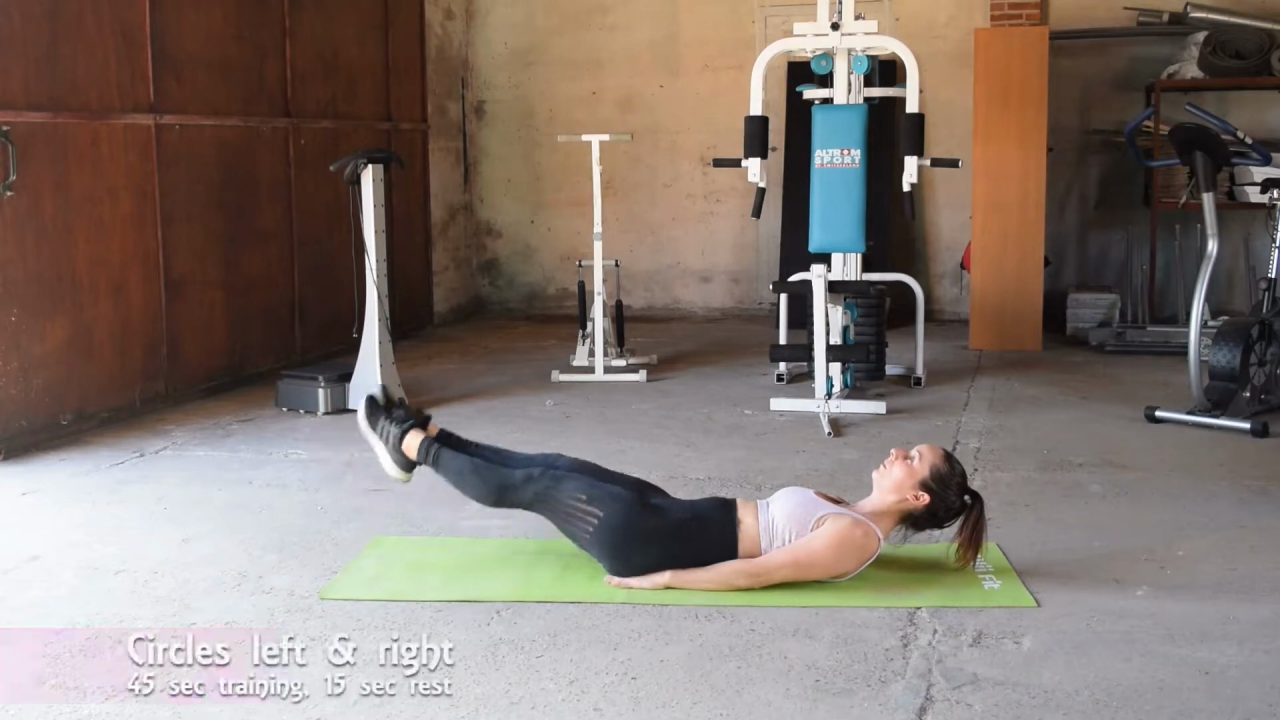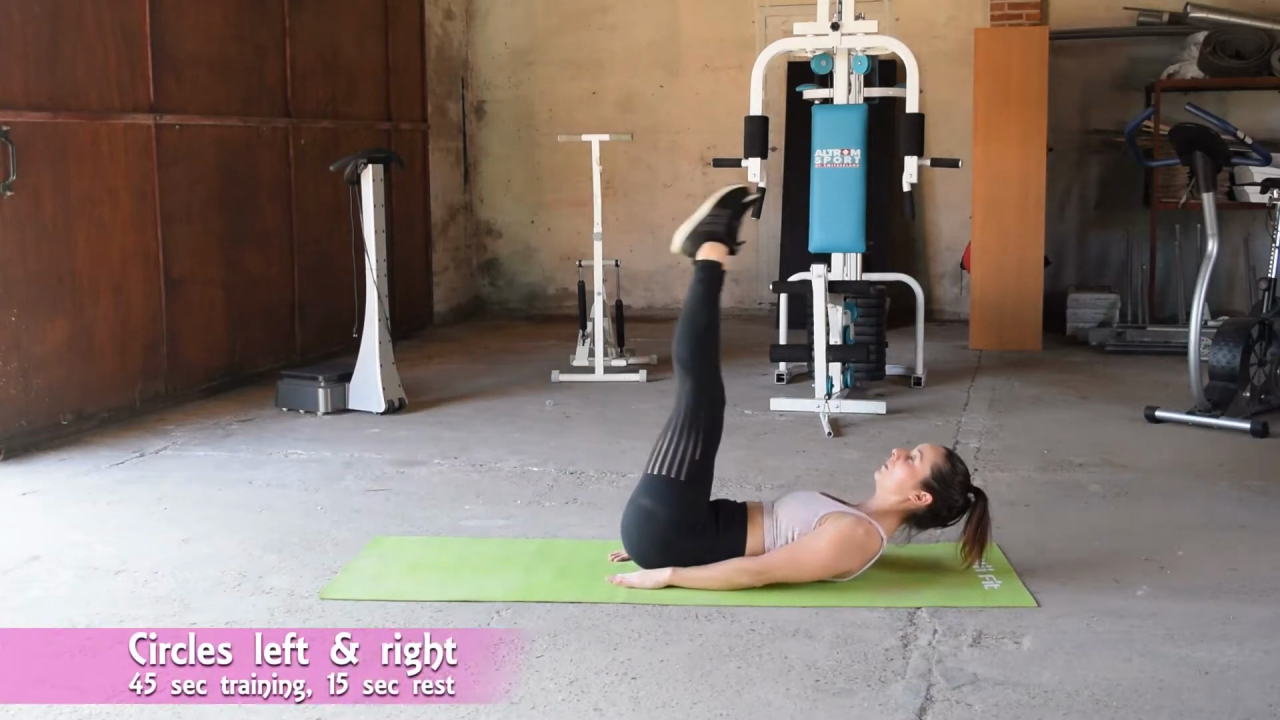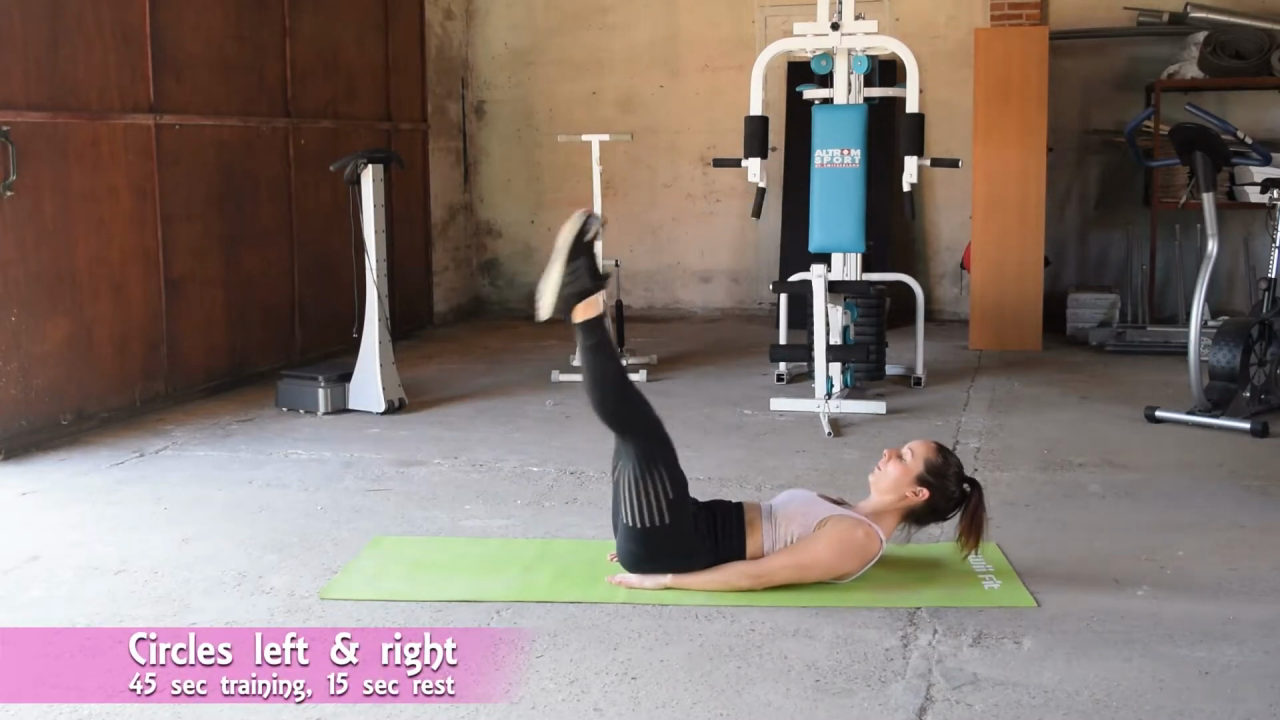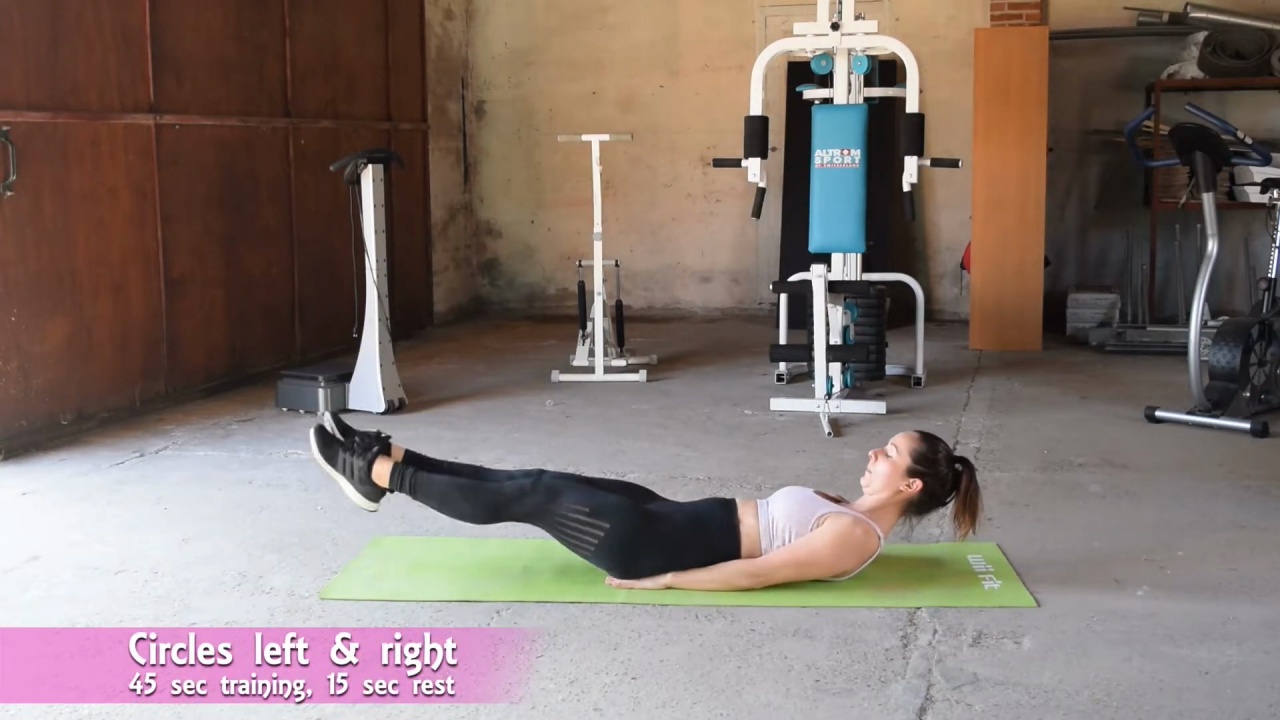
dt=0.5s
person 1, frame 1
left shoulder: (851, 541)
right shoulder: (851, 512)
left elbow: (758, 571)
left wrist: (662, 577)
left hip: (666, 543)
right hip: (682, 521)
left knee: (537, 485)
right knee: (556, 470)
left ankle: (415, 444)
right ankle: (421, 437)
person 1, frame 2
left shoulder: (857, 536)
right shoulder: (853, 515)
left elbow: (760, 572)
left wrist: (664, 575)
left hip: (666, 541)
left knee: (699, 388)
left ankle: (712, 248)
right ankle: (710, 250)
person 1, frame 3
left shoulder: (857, 539)
right shoulder: (852, 512)
left elbow: (765, 572)
left wrist: (664, 579)
right wrist: (659, 525)
left hip: (667, 549)
right hip: (694, 535)
left knee: (635, 429)
left ankle: (584, 300)
right ankle: (583, 300)
person 1, frame 4
left shoulder: (855, 535)
right shoulder: (846, 510)
left elbow: (757, 572)
left wrist: (661, 578)
left hip: (670, 544)
right hip: (677, 521)
left knee: (532, 495)
right knee: (540, 485)
left ankle: (379, 471)
right ankle: (382, 460)
